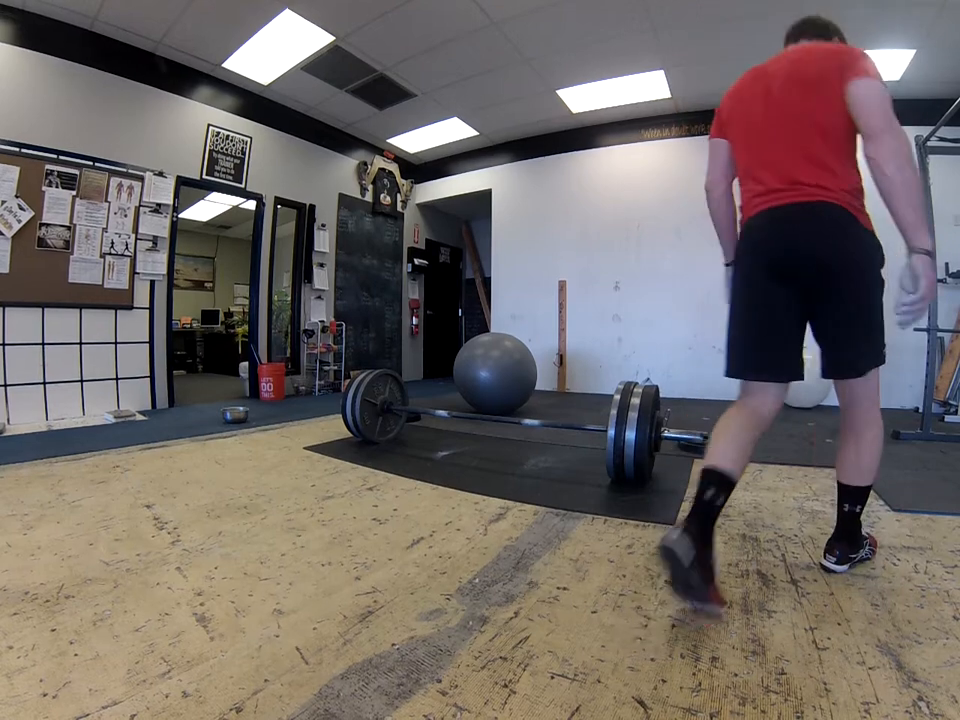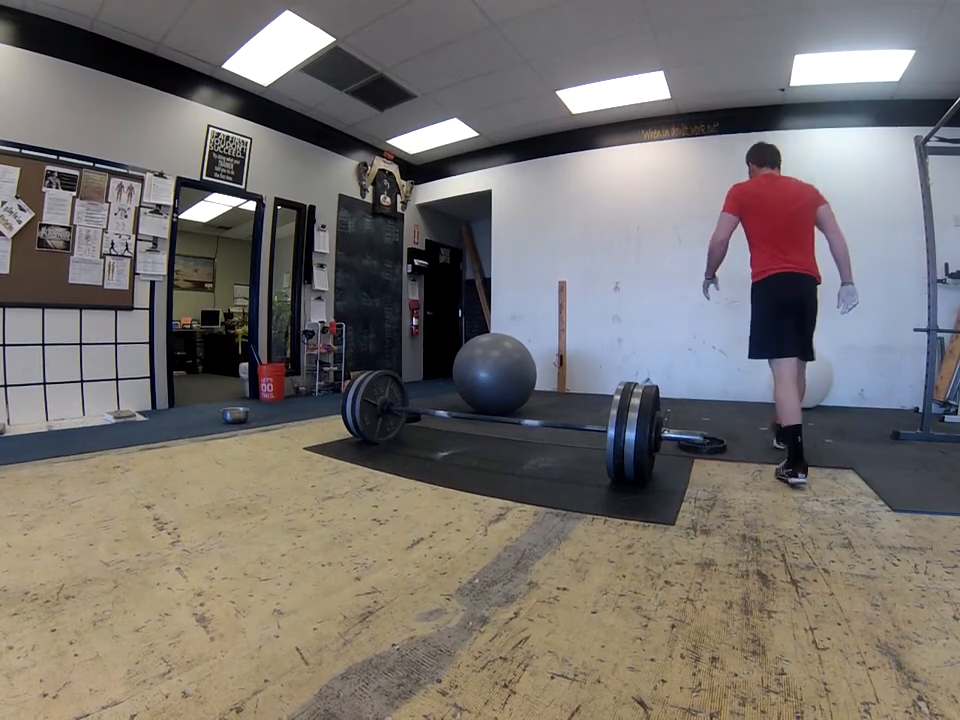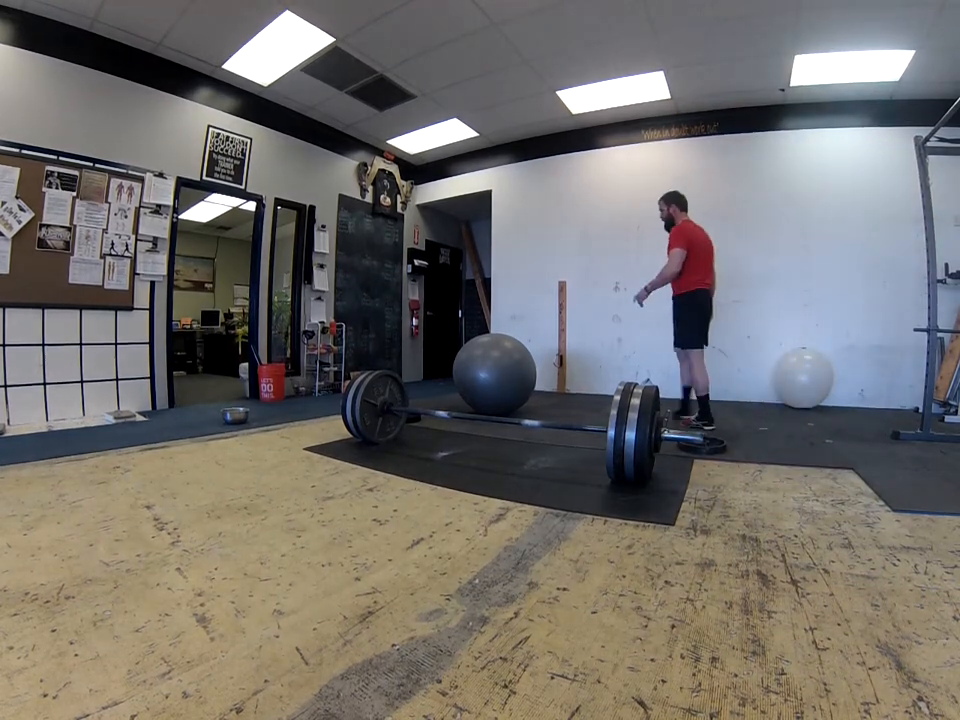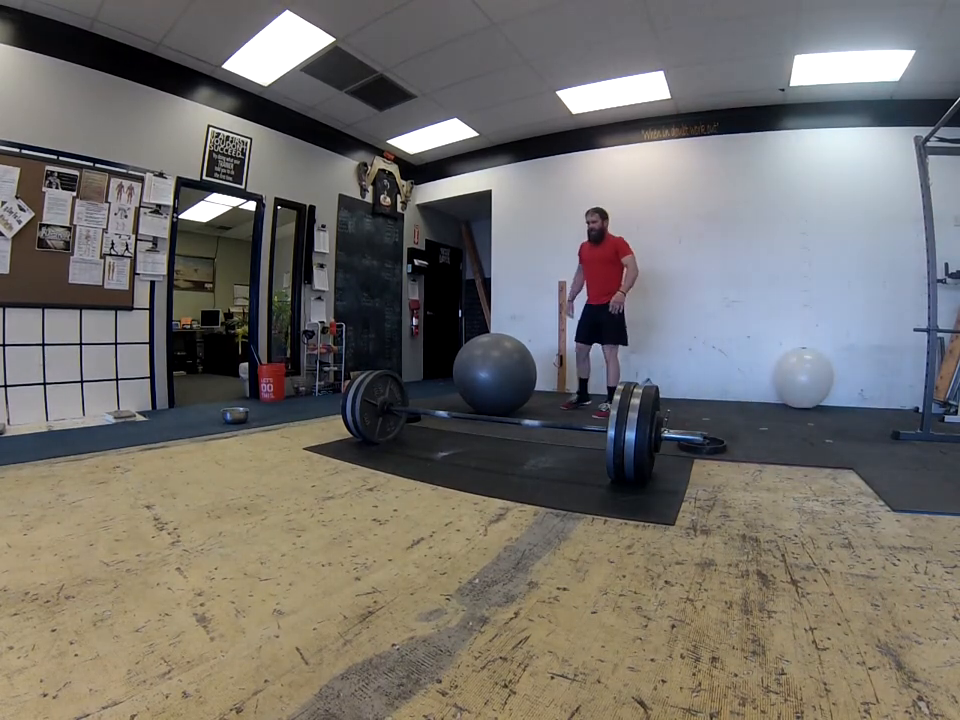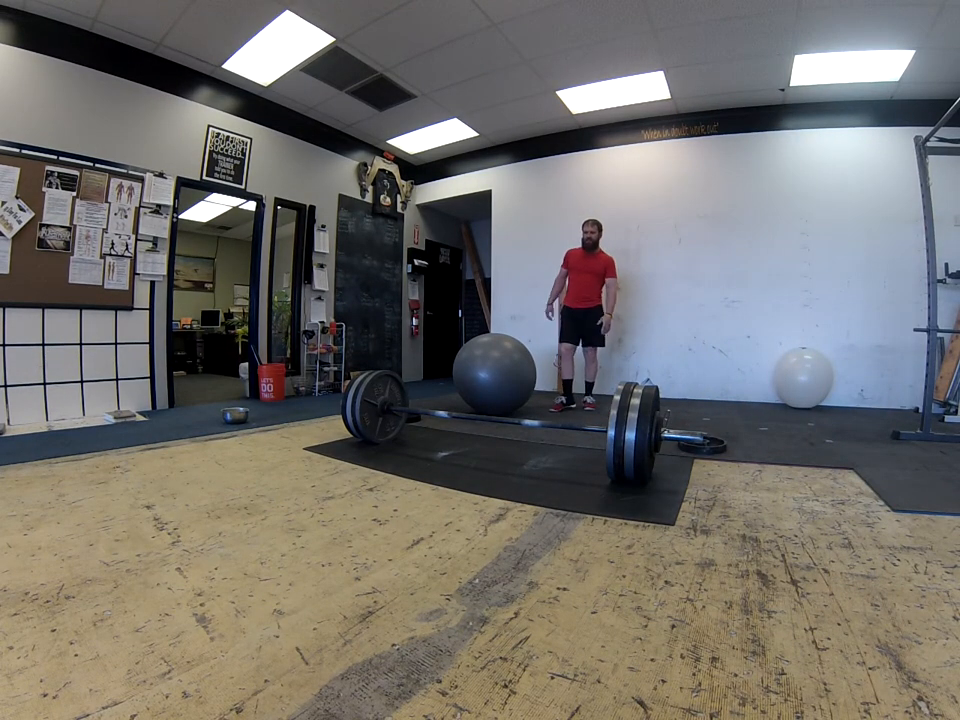
dt=1s
person 1, frame 1
left shoulder: (740, 89)
right shoulder: (846, 58)
left elbow: (718, 184)
right elbow: (885, 142)
left wrist: (732, 254)
right wrist: (920, 250)
left hip: (760, 240)
right hip: (835, 232)
left knee: (757, 400)
right knee: (861, 398)
right ankle: (846, 538)
person 1, frame 2
left shoulder: (742, 192)
right shoulder: (808, 190)
left elbow: (720, 239)
right elbow: (835, 235)
left wrist: (710, 275)
right wrist: (847, 282)
left hip: (771, 287)
right hip: (805, 285)
left knee: (784, 372)
right knee: (797, 366)
left ankle: (795, 461)
right ankle: (787, 433)
person 1, frame 3
left shoulder: (680, 231)
right shoulder: (699, 232)
left elbow: (673, 268)
left wrist: (647, 289)
left hip: (688, 299)
right hip: (702, 298)
left knee: (693, 357)
right knee: (686, 354)
left ankle: (705, 416)
right ankle: (685, 406)
person 1, frame 4
left shoulder: (618, 243)
right shoulder: (584, 247)
left elbow: (632, 268)
left wrist: (622, 292)
right wrist: (570, 299)
left hip: (611, 307)
right hip: (591, 306)
left knee: (609, 353)
right knee: (580, 350)
left ankle: (609, 402)
right ankle: (582, 395)
person 1, frame 5
left shoulder: (607, 260)
right shoulder: (571, 254)
left elbow: (611, 289)
right elbow: (561, 278)
left wrist: (608, 314)
right wrist: (550, 302)
left hip: (593, 311)
right hip: (570, 310)
left knee: (590, 353)
right knee: (565, 351)
left ankle: (588, 396)
right ankle: (567, 397)
